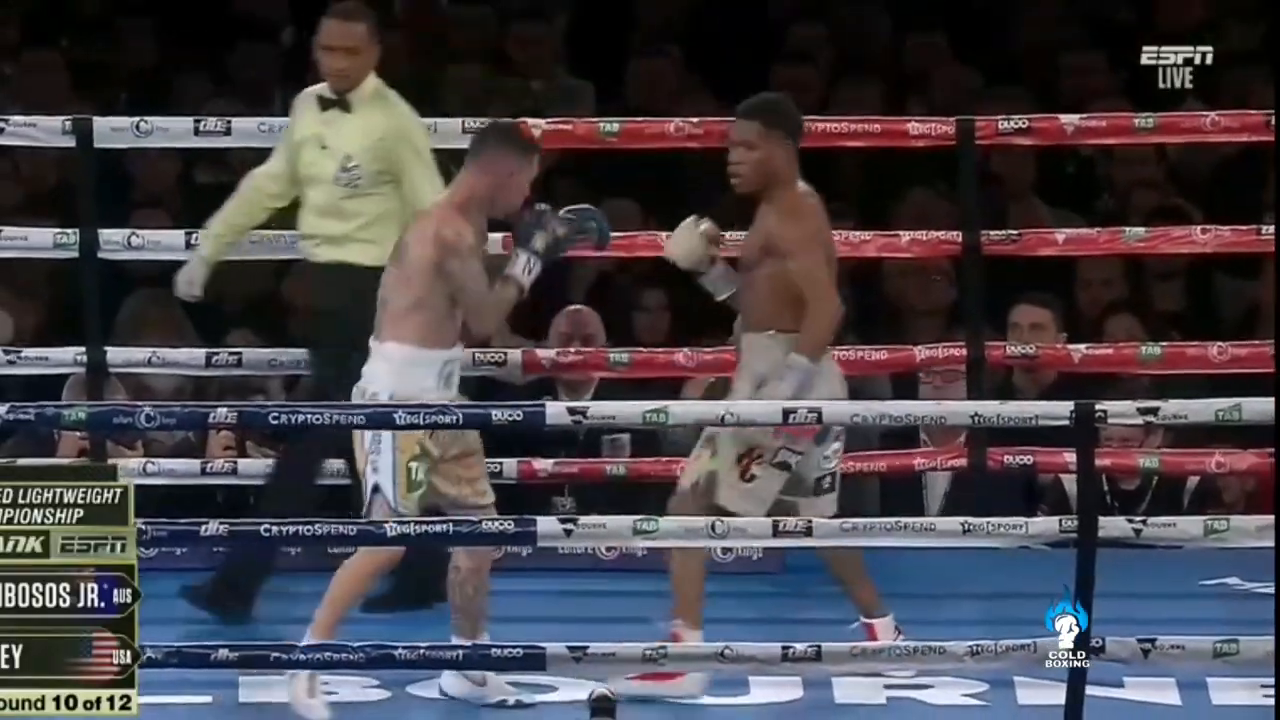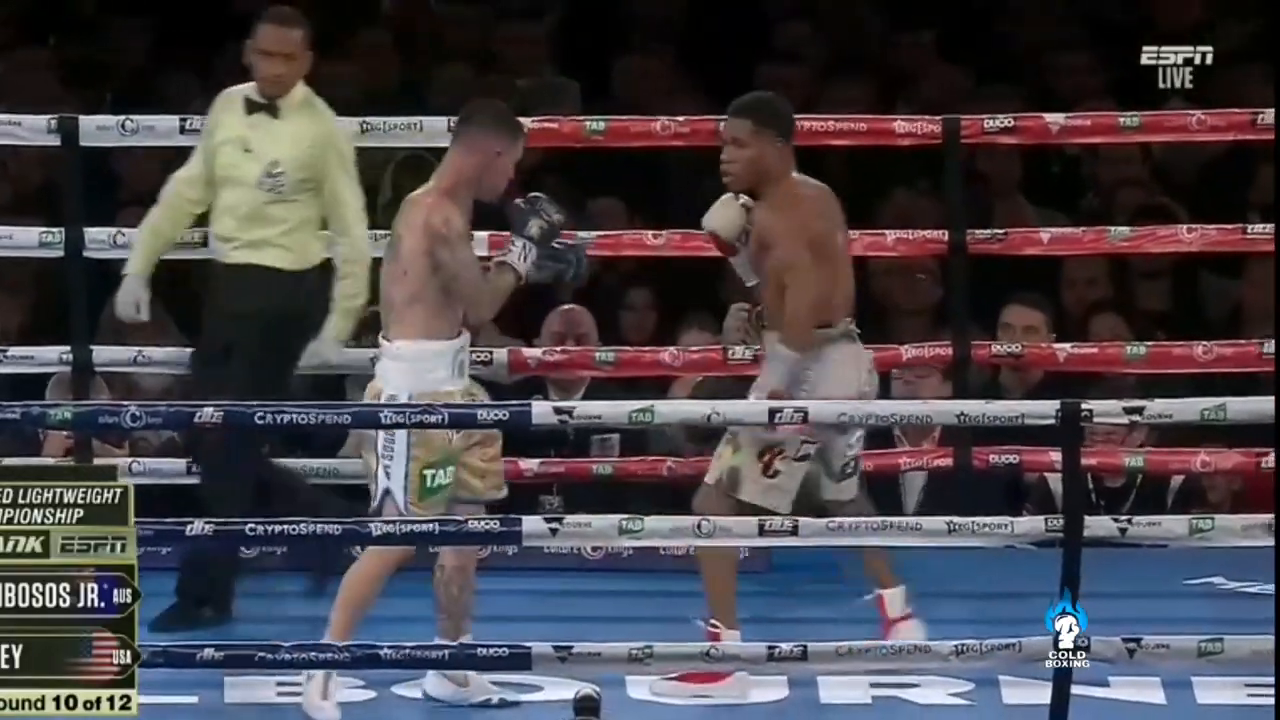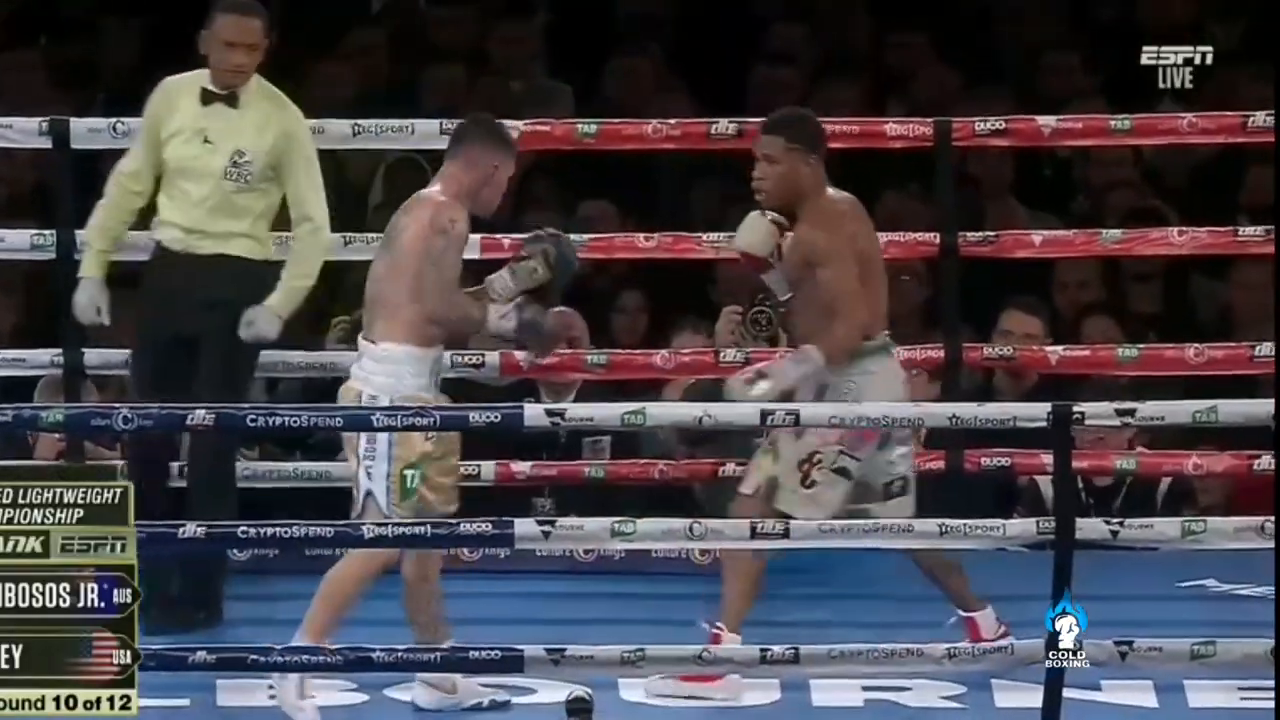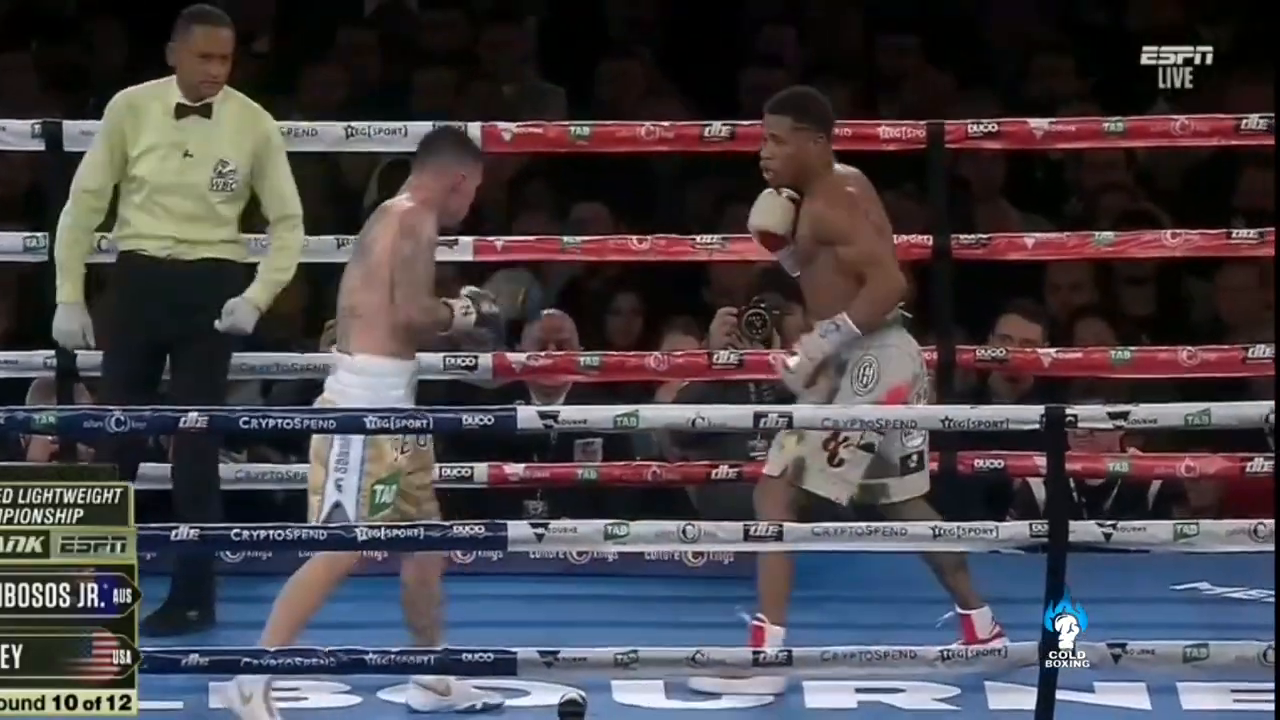
dt=0.2s
person 1, frame 1
left shoulder: (395, 122)
right shoulder: (306, 105)
right elbow: (269, 186)
right wrist: (206, 250)
left hip: (366, 287)
right hip: (325, 281)
left knee: (309, 437)
left ankle: (241, 579)
person 1, frame 2
left shoulder: (322, 132)
right shoulder: (226, 107)
left elbow: (352, 235)
right elbow: (187, 192)
left wrist: (338, 326)
right wrist: (138, 268)
left hip: (281, 293)
right hip: (226, 284)
left knee: (230, 442)
right knee: (209, 438)
left ankle: (205, 591)
right ankle: (331, 523)
person 1, frame 3
left shoulder: (283, 120)
right shoulder: (169, 97)
left elbow: (312, 223)
right elbow: (128, 186)
left wrist: (279, 306)
right wrist: (92, 271)
left hip: (237, 282)
right hip: (169, 274)
left knee: (211, 442)
right knee: (145, 434)
left ankle: (197, 593)
right ankle: (148, 573)
person 1, frame 4
left shoulder: (253, 123)
right shoulder: (128, 109)
left elbow: (287, 220)
right elbow: (84, 204)
left wrist: (256, 297)
right wrist: (69, 298)
left hip: (211, 284)
right hip: (138, 280)
left knee: (196, 441)
right knee: (119, 439)
left ankle: (190, 595)
person 2, frame 1
left shoulder: (786, 216)
right shoulder: (791, 205)
left elbow: (825, 307)
left wrist: (783, 387)
right wrist: (709, 269)
left hip: (786, 378)
right hip: (806, 380)
left knee: (689, 508)
right knee: (816, 517)
right ankle: (884, 637)
person 2, frame 2
left shoulder: (780, 210)
right shoulder: (815, 195)
left elbow: (802, 300)
left wrist: (775, 385)
right wrist: (741, 251)
left hip: (809, 368)
right hip: (843, 362)
left knee: (714, 504)
right knee: (836, 494)
right ankle: (899, 615)
person 2, frame 3
left shoulder: (816, 226)
right shoulder: (838, 210)
left elbow: (857, 316)
left wrist: (787, 373)
right wrist: (771, 270)
left hip: (847, 387)
right hip: (876, 379)
left knee: (751, 511)
right knee: (891, 514)
right ankle: (985, 627)
person 2, frame 4
left shoulder: (829, 203)
right shoulder: (842, 185)
left elbow: (889, 283)
left wrist: (821, 344)
right wrist: (782, 247)
left hip: (863, 362)
right hip: (888, 356)
left knee: (775, 493)
right knee: (906, 500)
right ankle: (981, 628)
person 3, frame 1
left shoulder: (459, 221)
right shoulder: (449, 227)
left elbow: (472, 302)
right elbow: (484, 320)
left wrist: (555, 237)
right wrist: (530, 257)
left hip: (437, 398)
right hip: (397, 398)
right knee: (388, 540)
left ankle: (467, 669)
right ankle: (309, 665)
person 3, frame 2
left shoulder: (440, 207)
right shoulder: (440, 214)
left elbow: (462, 297)
right elbow: (480, 307)
left wrist: (530, 249)
right wrist: (526, 247)
left hip: (448, 388)
right hip: (413, 393)
right knee: (395, 542)
person 3, frame 3
left shoulder: (427, 210)
right shoulder: (444, 213)
left elbow: (452, 305)
right elbow: (436, 306)
left wrist: (526, 272)
right wrist: (505, 318)
left hip: (414, 393)
right hip: (388, 393)
left knee: (425, 542)
right knee: (380, 544)
right ankle: (294, 670)
person 3, frame 4
left shoulder: (398, 220)
right shoulder: (415, 222)
right elbow: (412, 312)
left wrist: (466, 309)
right wrist: (465, 310)
left hip: (394, 409)
right hip: (364, 408)
left knee: (426, 547)
right knee: (340, 554)
